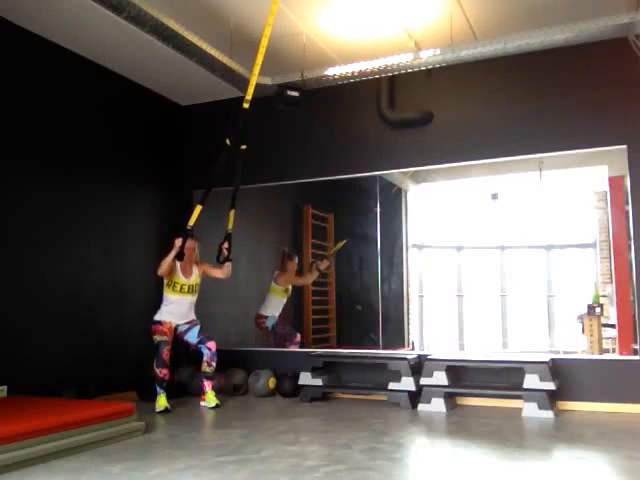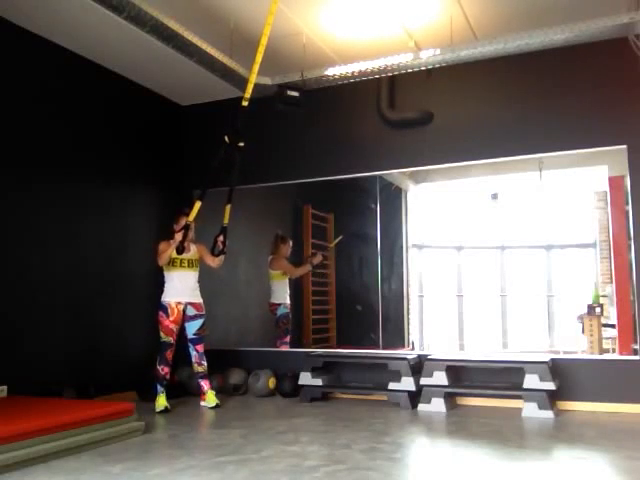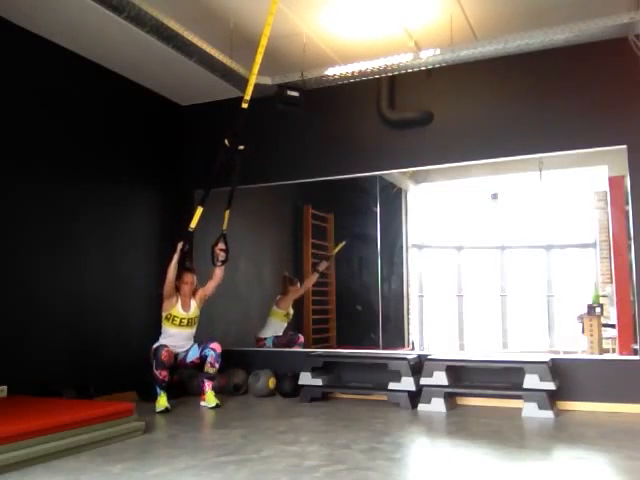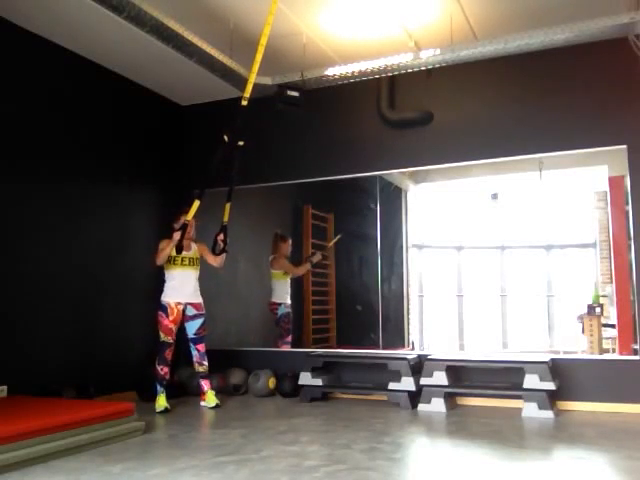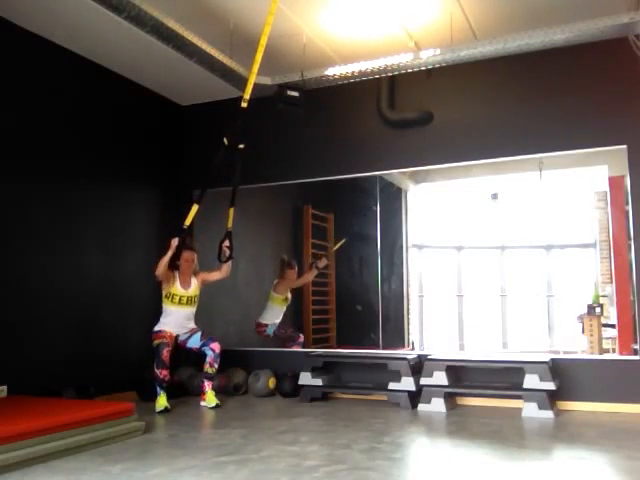
dt=1s
person 1, frame 1
left shoulder: (200, 268)
right shoulder: (172, 267)
left elbow: (224, 274)
right elbow: (160, 271)
left wrist: (226, 256)
right wrist: (175, 249)
left hip: (187, 322)
right hip: (164, 321)
left knee: (210, 346)
right knee: (163, 350)
left ankle: (207, 394)
right ankle: (161, 396)
person 1, frame 2
left shoulder: (198, 248)
right shoulder: (166, 245)
left elbow: (216, 263)
right elbow: (161, 262)
left wrist: (222, 248)
right wrist: (175, 242)
left hip: (194, 303)
right hip: (171, 303)
left knee: (197, 347)
right knee: (167, 347)
left ankle: (206, 393)
right ankle: (161, 395)
person 1, frame 3
left shoulder: (198, 298)
right shoulder: (170, 300)
left elbow: (216, 279)
right elbow: (169, 279)
left wrist: (220, 257)
right wrist: (177, 254)
left hip: (187, 351)
right hip: (166, 348)
left knee: (214, 348)
right knee: (162, 353)
left ankle: (206, 394)
right ankle: (161, 397)
person 1, frame 4
left shoulder: (199, 247)
right shoulder: (167, 243)
left elbow: (218, 263)
right elbow: (159, 260)
left wrist: (223, 246)
right wrist: (174, 242)
left hip: (194, 302)
right hip: (171, 302)
left knee: (199, 346)
right knee: (166, 346)
left ankle: (206, 393)
right ankle: (161, 395)
person 1, frame 5
left shoulder: (199, 279)
right shoulder: (169, 277)
left elbow: (223, 273)
right elbow: (158, 273)
left wrist: (228, 254)
right wrist: (171, 251)
left hip: (188, 330)
right hip: (164, 330)
left knee: (214, 347)
right knee: (163, 351)
left ankle: (207, 394)
right ankle: (161, 396)
